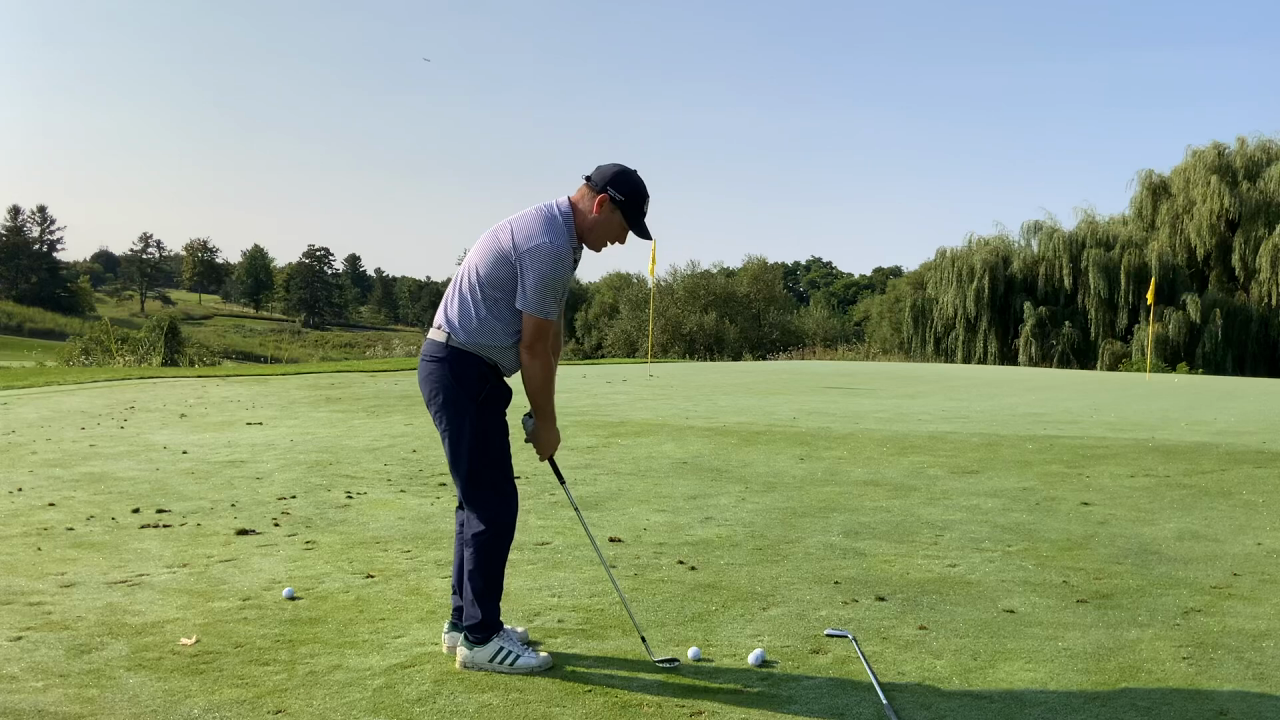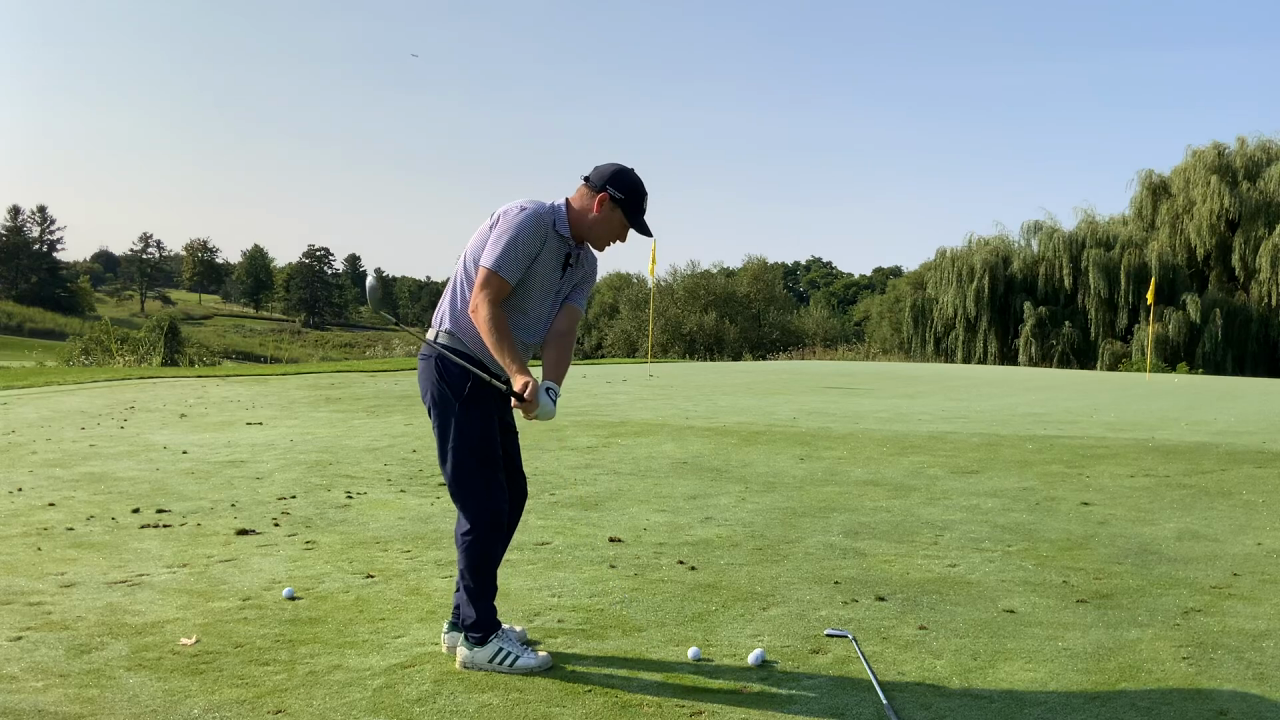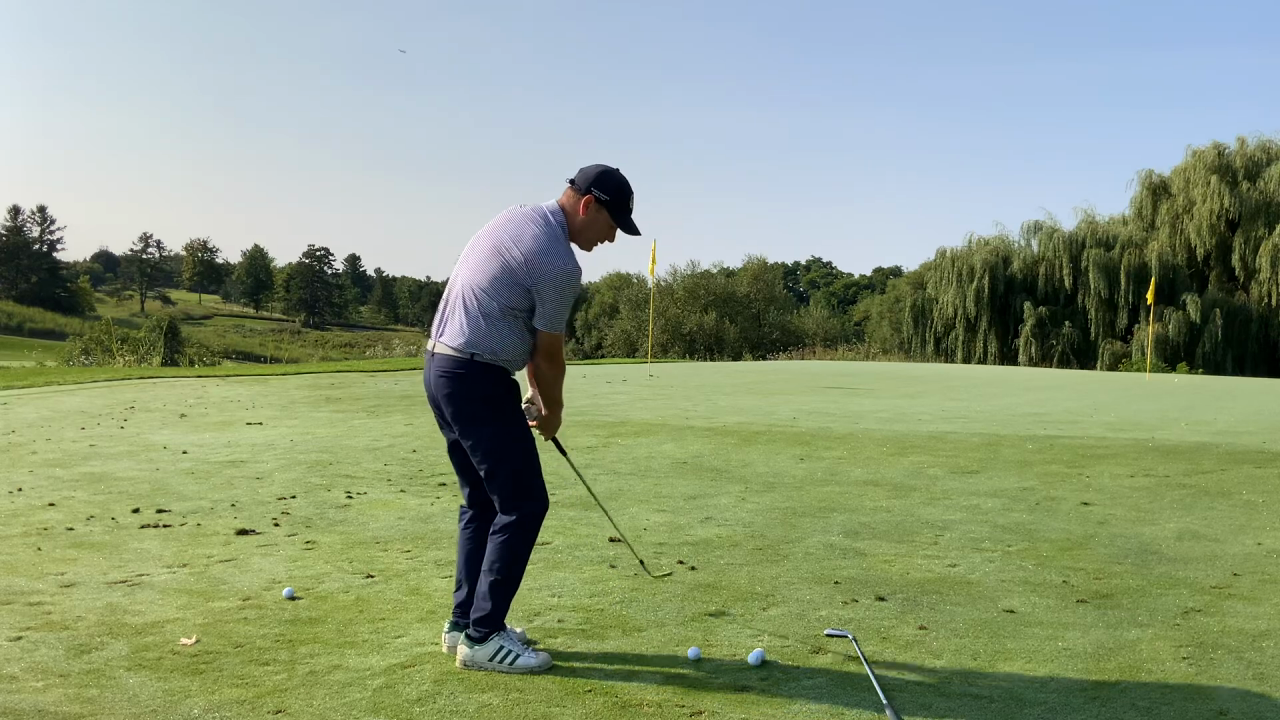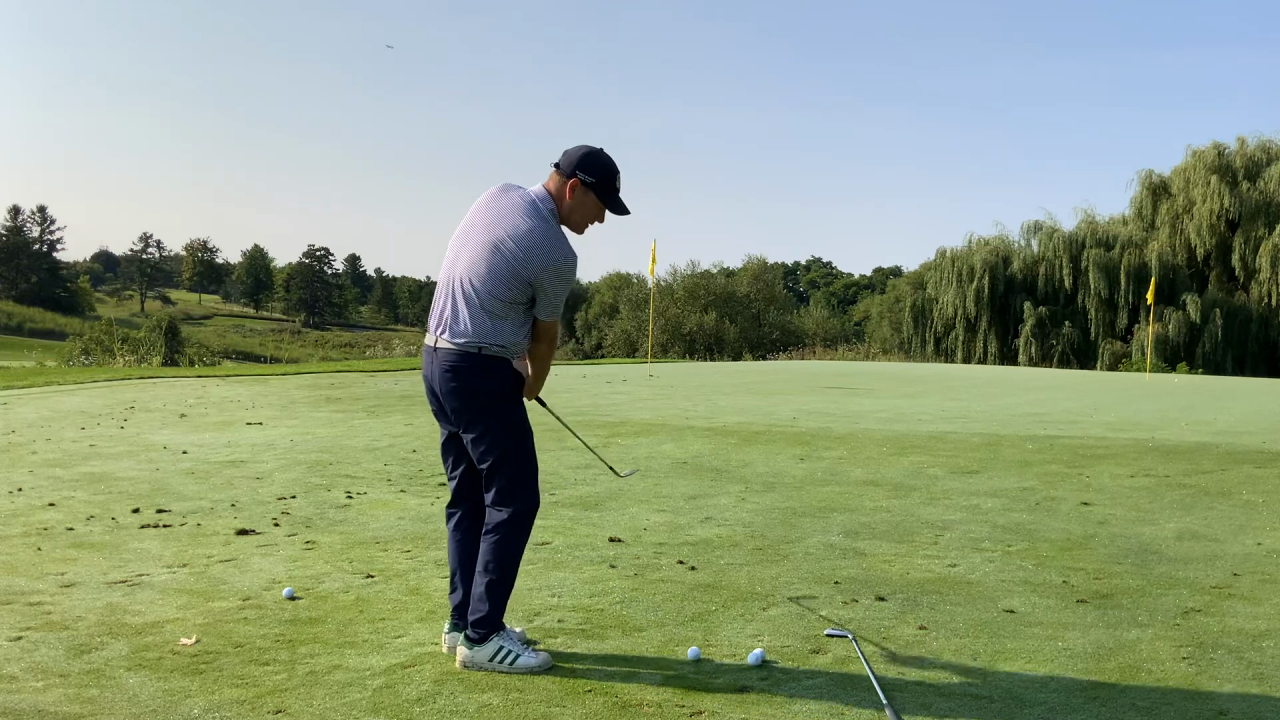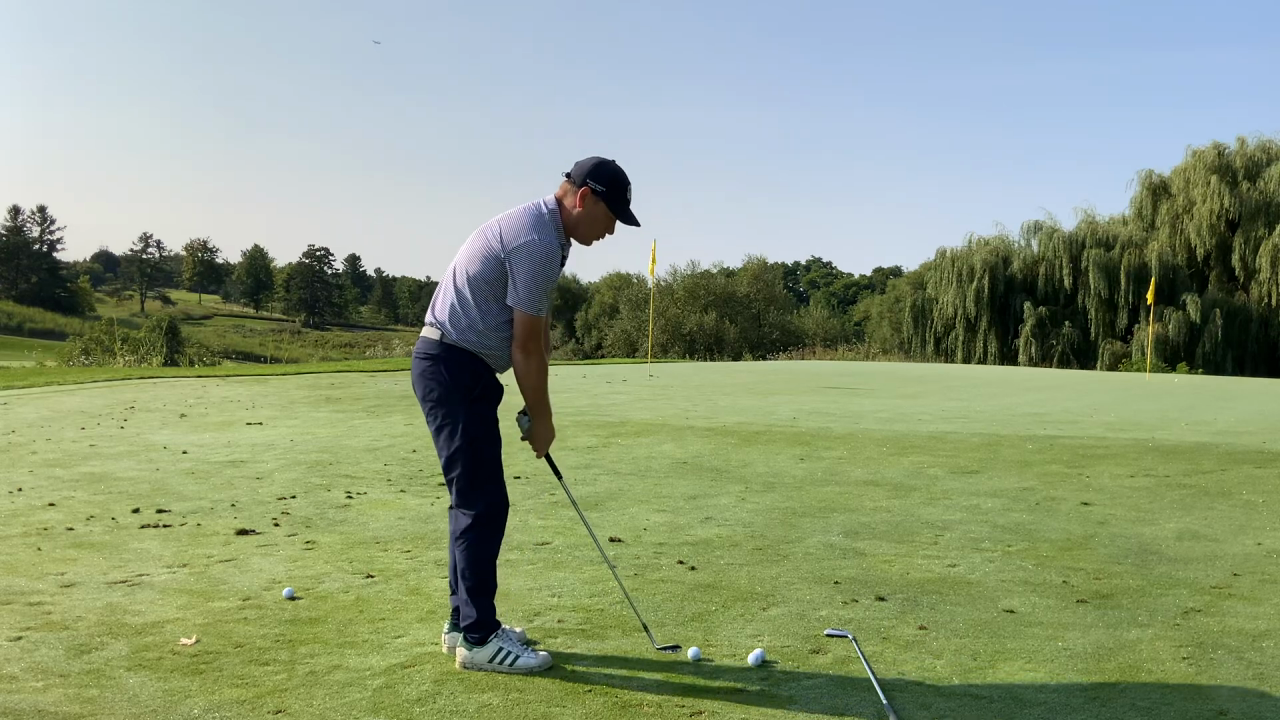
dt=0.5s
person 1, frame 1
left shoulder: (555, 233)
right shoulder: (551, 244)
left elbow: (552, 332)
right elbow: (534, 347)
left wrist: (540, 413)
right wrist: (547, 423)
left hip: (462, 369)
right hip: (462, 371)
left knee: (479, 499)
right knee: (493, 504)
left ankle: (465, 621)
right ankle: (480, 638)
person 1, frame 2
left shoulder: (583, 263)
right shoulder: (527, 220)
left elbow: (562, 332)
right elbow: (482, 305)
left wrist: (549, 390)
right wrist: (519, 374)
left hip: (485, 376)
right hip: (455, 369)
left knee: (508, 496)
right knee: (484, 503)
left ankle: (466, 621)
right ankle: (479, 639)
person 1, frame 3
left shoulder: (521, 216)
right shoulder: (559, 261)
right elbow: (547, 355)
left wrist: (536, 396)
right wrist: (551, 413)
left hip: (447, 371)
right hip: (476, 382)
left knee: (485, 500)
right knee: (523, 503)
left ankle: (465, 620)
right ankle: (482, 636)
person 1, frame 4
left shoulder: (501, 195)
right shoulder: (555, 252)
right elbow: (544, 336)
left wrist: (519, 361)
right wrist: (536, 378)
left hip: (442, 362)
right hip: (480, 375)
left knee: (470, 497)
right knee: (513, 501)
left ankle: (464, 622)
right ankle: (481, 637)
person 1, frame 5
left shoulder: (540, 228)
right shoulder: (538, 242)
left elbow: (537, 332)
right elbow: (526, 346)
left wrist: (535, 406)
right wrist: (542, 420)
left hip: (456, 367)
right hip: (453, 368)
left knee: (471, 498)
right knee: (483, 502)
left ankle: (465, 621)
right ankle: (478, 637)
